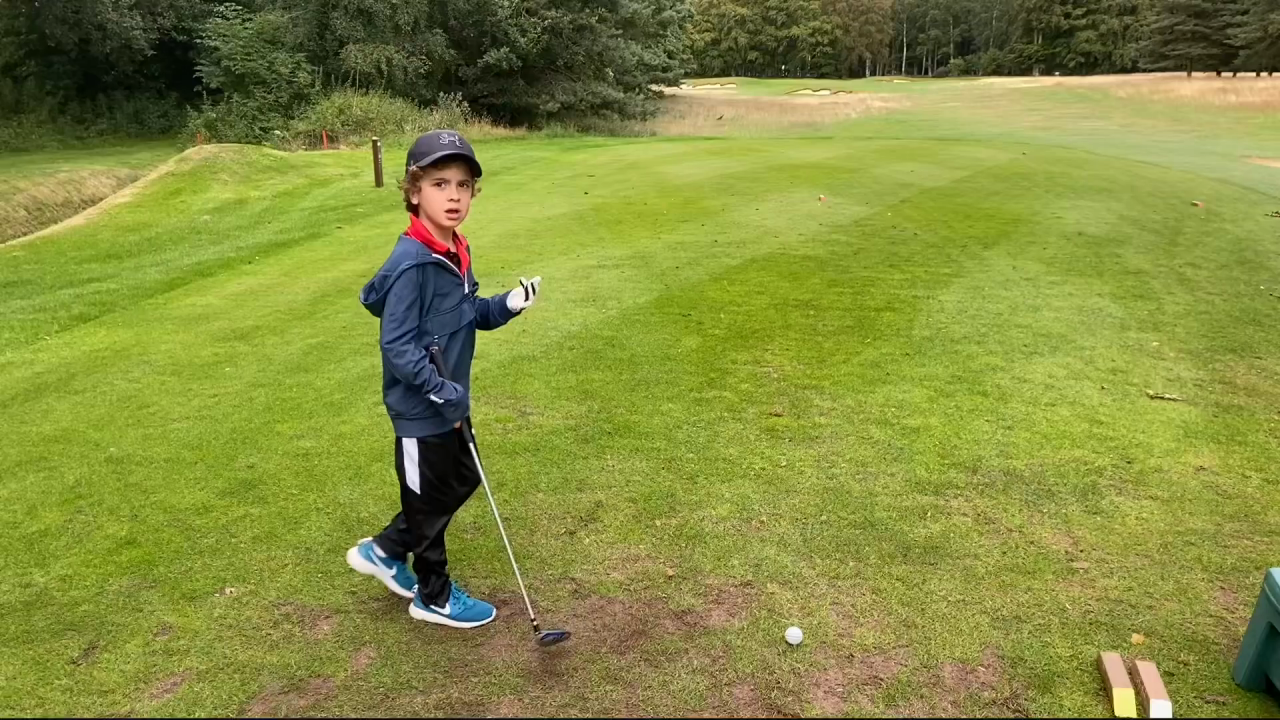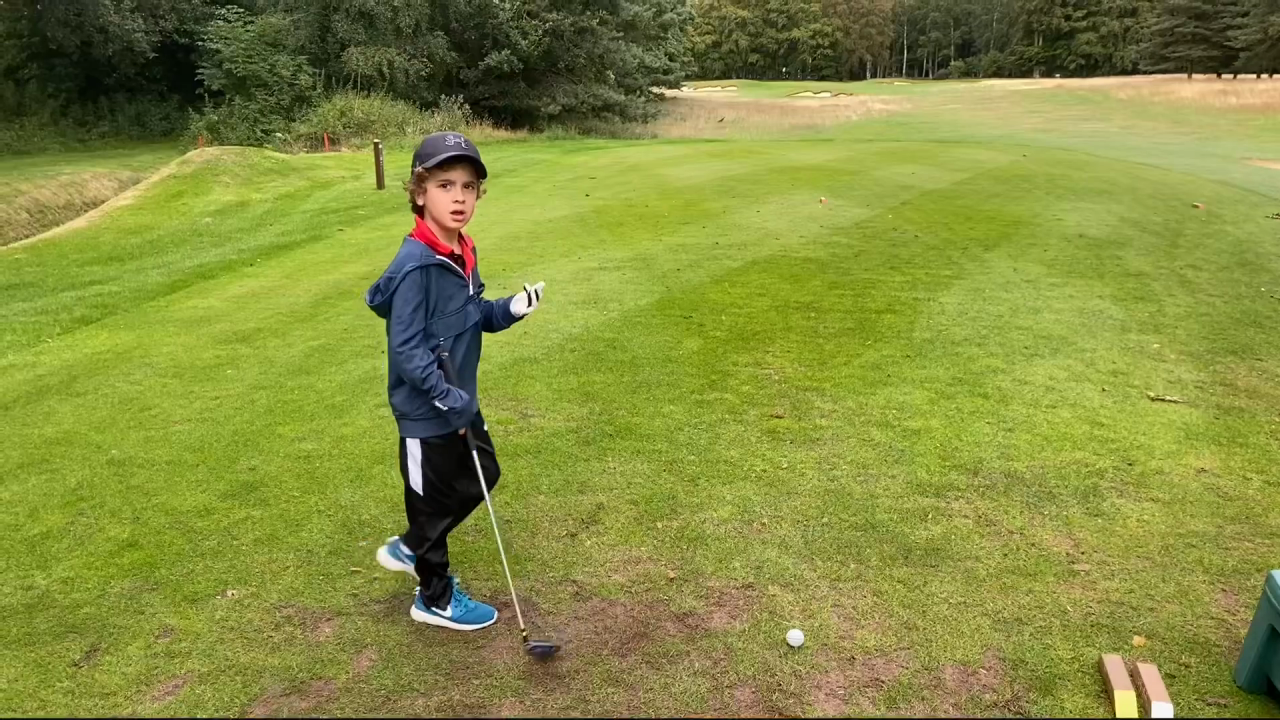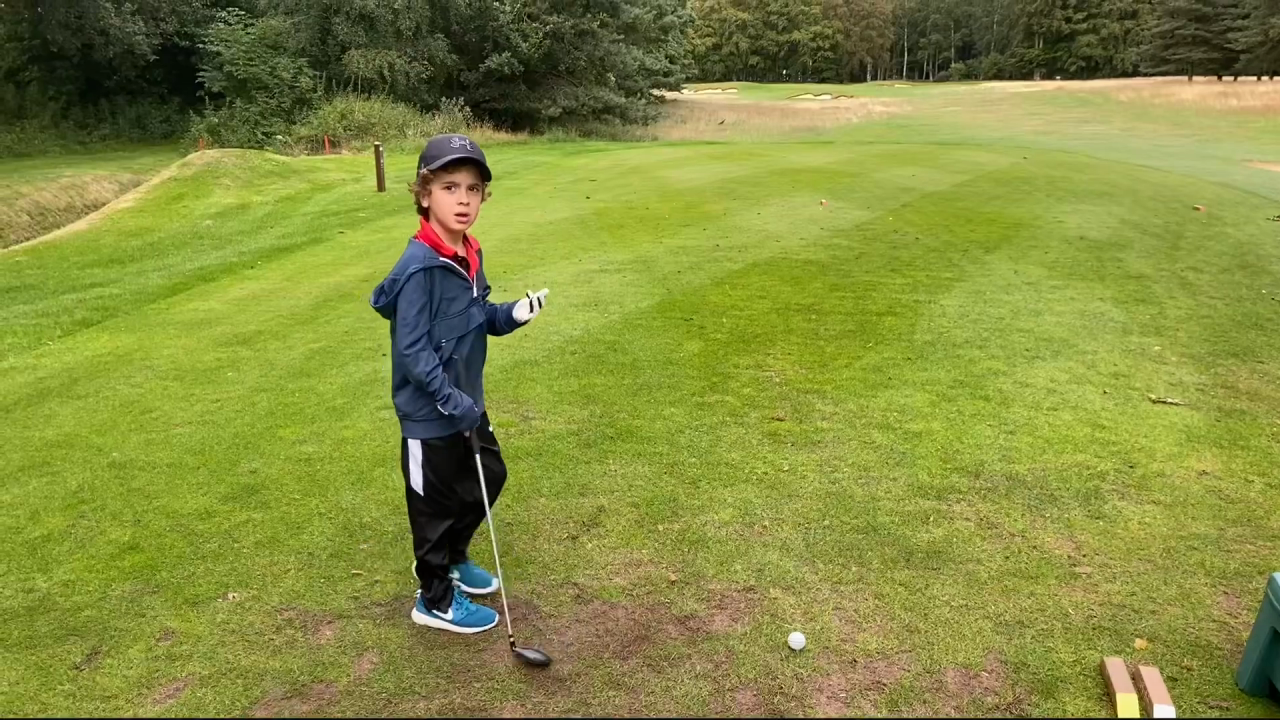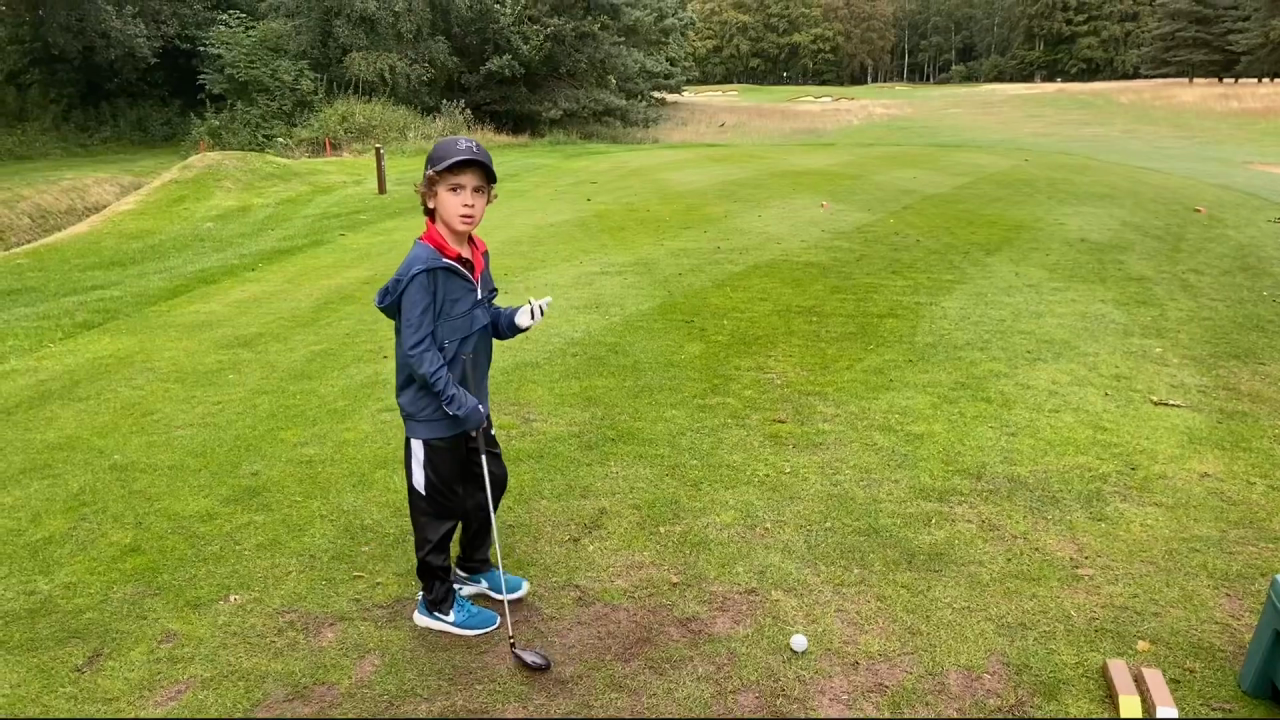
dt=0.1s
person 1, frame 1
left shoulder: (455, 251)
right shoulder: (410, 265)
right elbow: (397, 347)
left wrist: (506, 305)
right wrist: (443, 392)
left hip: (448, 399)
right hip: (422, 409)
left knee: (459, 484)
right knee: (432, 501)
left ankle: (383, 552)
right ankle: (433, 596)
person 1, frame 2
left shoulder: (461, 252)
right shoulder: (415, 266)
right elbow: (405, 350)
left wrist: (510, 308)
right wrist: (450, 398)
left hip: (458, 402)
right hip: (427, 411)
left knee: (481, 478)
right knee: (435, 502)
left ankle: (410, 548)
right ankle: (435, 599)
person 1, frame 3
left shoulder: (469, 254)
right shoulder: (419, 268)
right elbow: (413, 352)
left wrist: (512, 314)
right wrist: (453, 403)
left hip: (465, 402)
right hip: (429, 413)
left knee: (489, 476)
right knee: (438, 505)
left ankle: (451, 559)
right ankle: (436, 600)
person 1, frame 4
left shoulder: (475, 255)
right shoulder: (423, 269)
right elbow: (417, 351)
left wrist: (514, 319)
right wrist: (458, 404)
left hip: (470, 403)
right hip: (433, 413)
left knee: (490, 482)
right knee: (440, 506)
left ankle: (474, 569)
right ankle: (437, 602)
